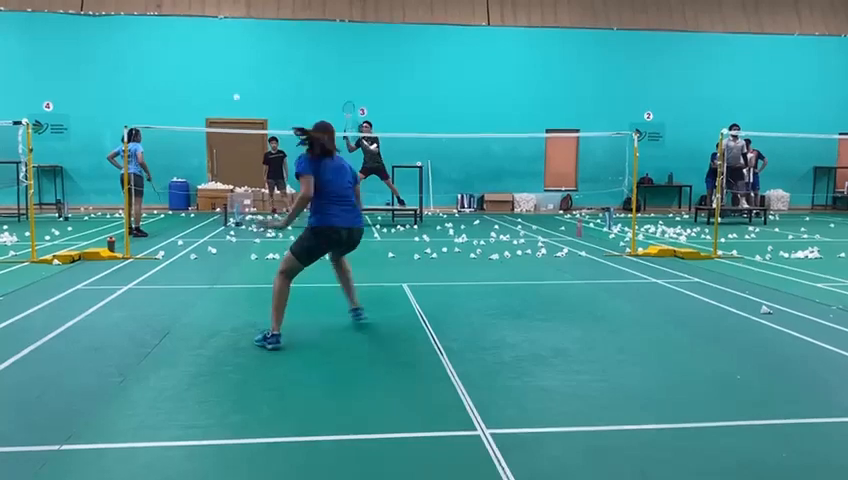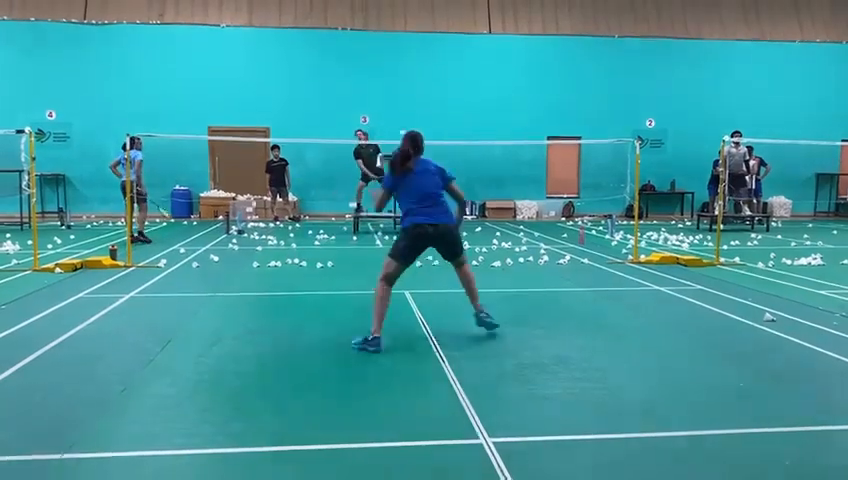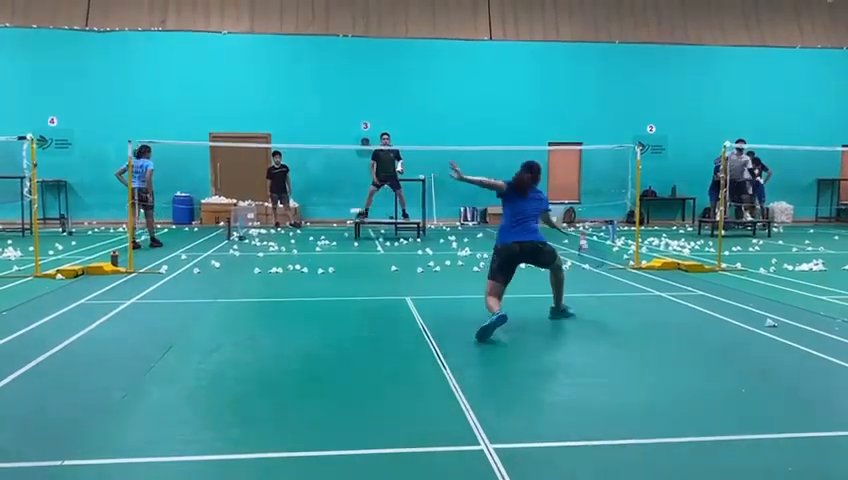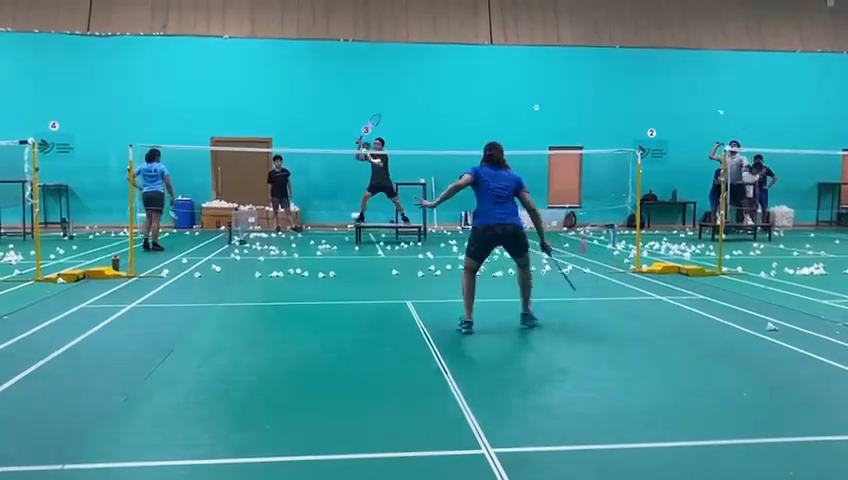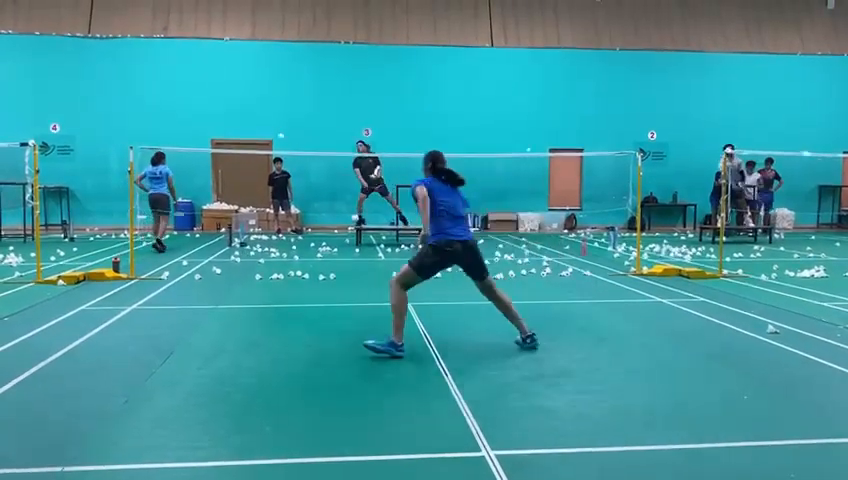
dt=0.4s
person 1, frame 1
left shoulder: (307, 160)
right shoulder: (345, 164)
left elbow: (307, 195)
left wrist: (285, 222)
left hip: (325, 229)
right hip: (355, 229)
left knee: (284, 275)
right knee: (337, 258)
left ankle: (274, 334)
right ankle: (356, 308)
person 1, frame 2
left shoulder: (395, 172)
right shoulder: (436, 168)
left elbow: (379, 206)
right elbow: (461, 198)
right wrist: (459, 219)
left hip: (414, 230)
right hip: (444, 227)
left knee: (385, 281)
right knee: (461, 265)
left ankle: (375, 337)
right ankle: (480, 313)
person 1, frame 3
left shoulder: (511, 188)
right shoulder: (541, 197)
left elbow: (491, 183)
right elbow: (548, 221)
left wrist: (463, 177)
right wrist: (558, 226)
left hip: (506, 248)
right hip: (534, 244)
left knee: (491, 297)
right knee: (557, 265)
left ankle: (498, 314)
right ankle: (558, 309)
person 1, frame 4
left shoulder: (477, 171)
right shoulder: (514, 177)
left elbow: (458, 185)
right elbow: (532, 209)
left wrist: (434, 203)
right wrist: (542, 239)
left hip: (484, 228)
right hip: (513, 228)
left knee: (469, 271)
right knee: (524, 266)
left ankle: (467, 321)
right ankle: (526, 313)
person 1, frame 5
left shoulder: (421, 183)
right shoulder: (454, 189)
left elbow: (422, 197)
left wrist: (426, 232)
left hip: (442, 245)
right hip: (467, 244)
left knee: (398, 284)
right knee: (491, 291)
left ankle: (396, 343)
right ankle: (527, 335)
